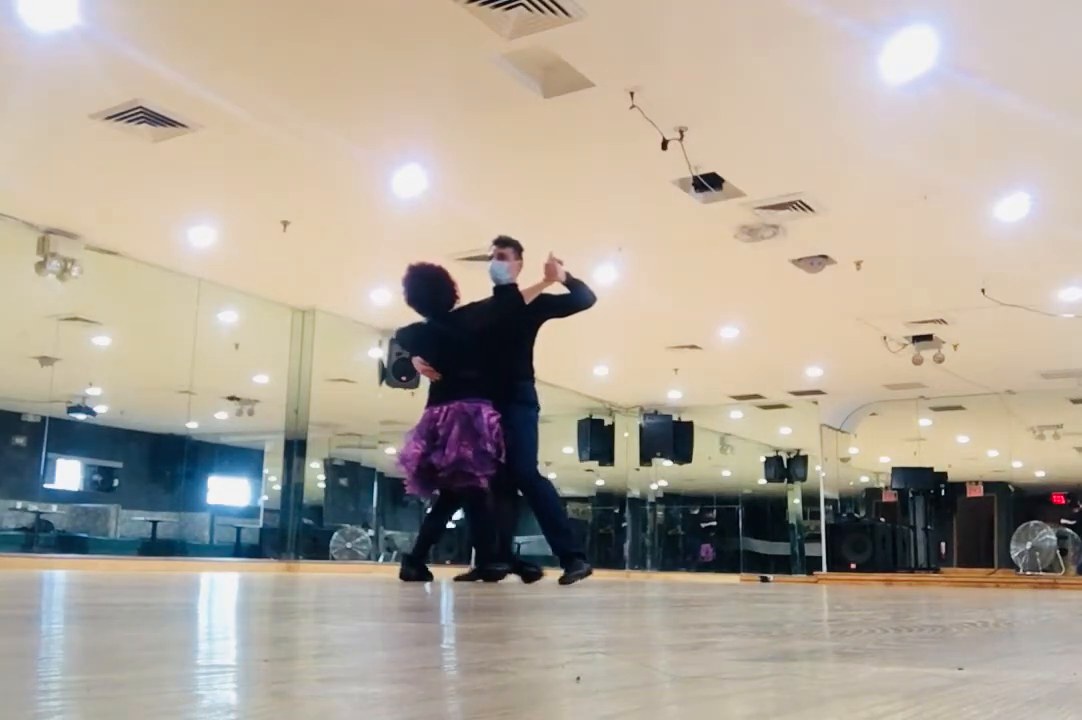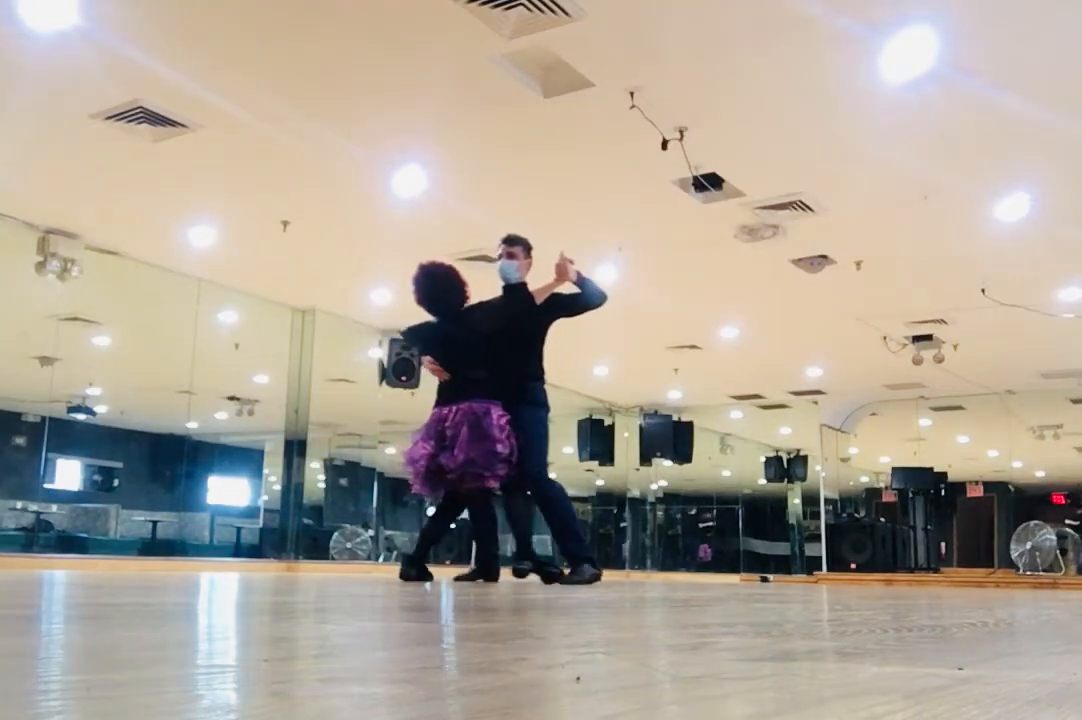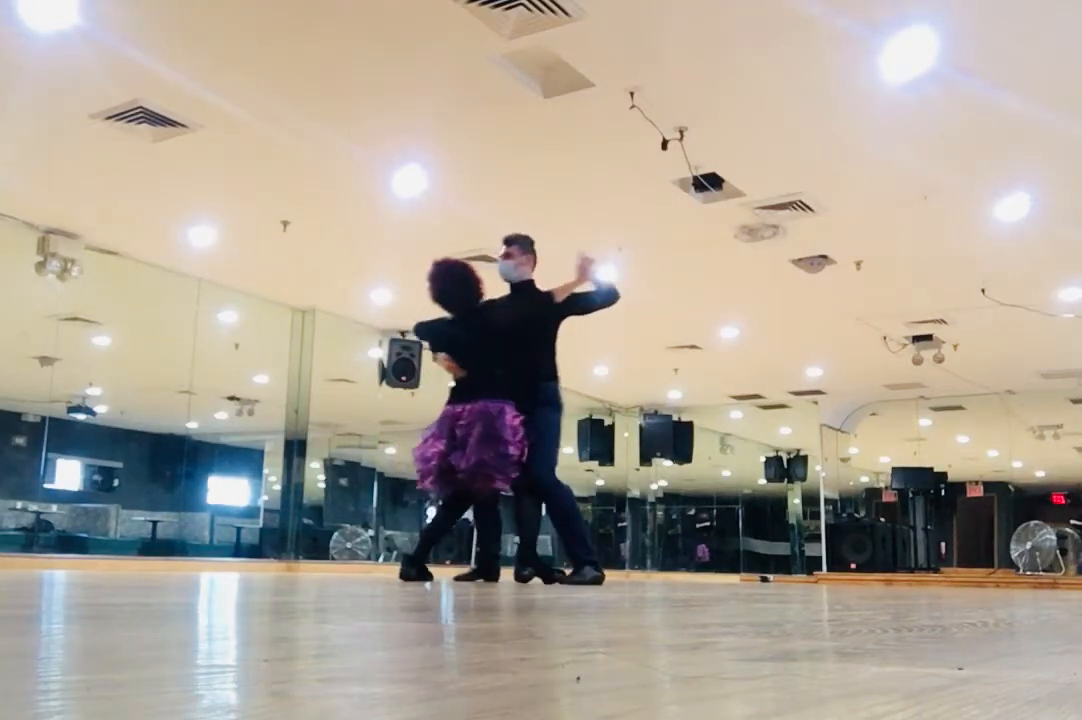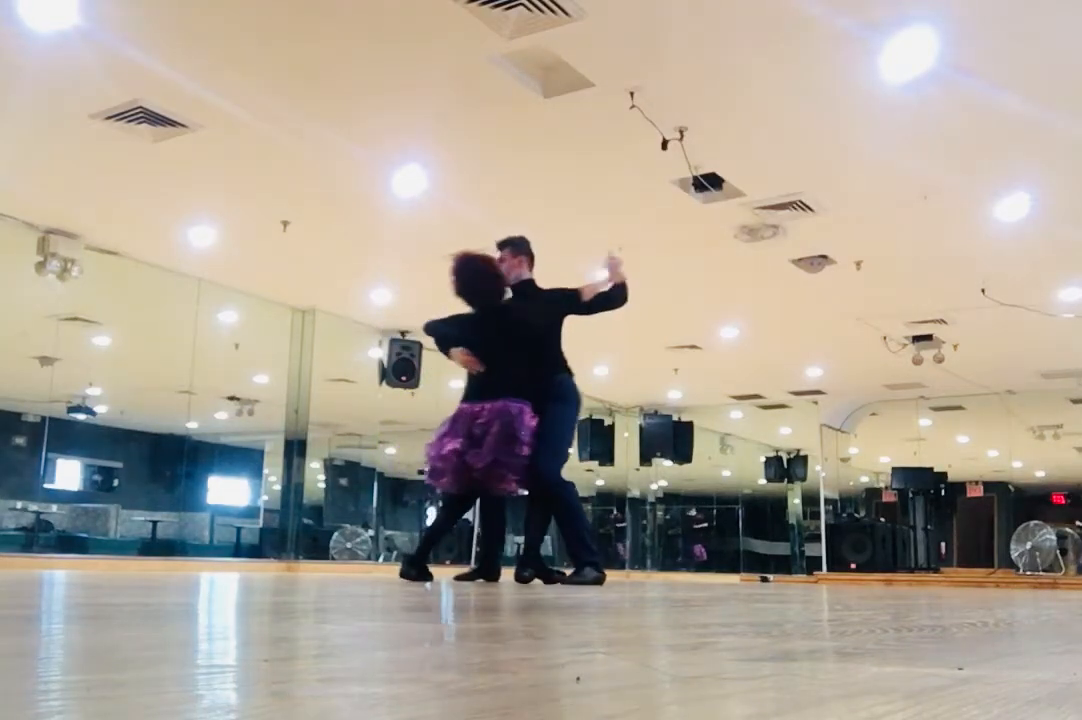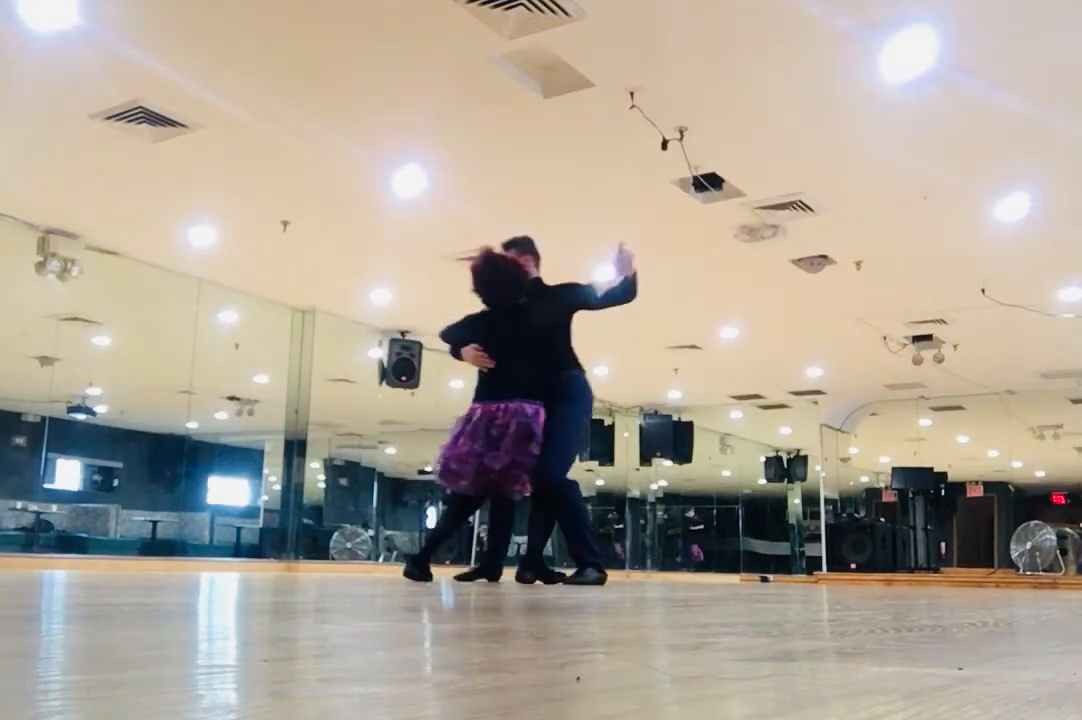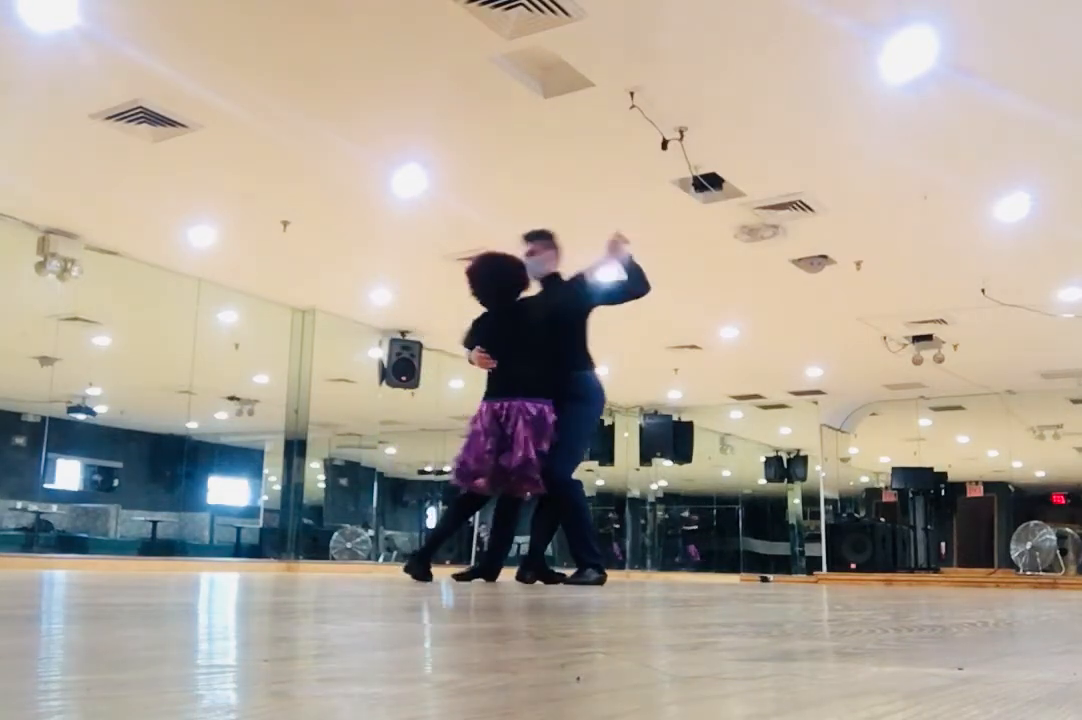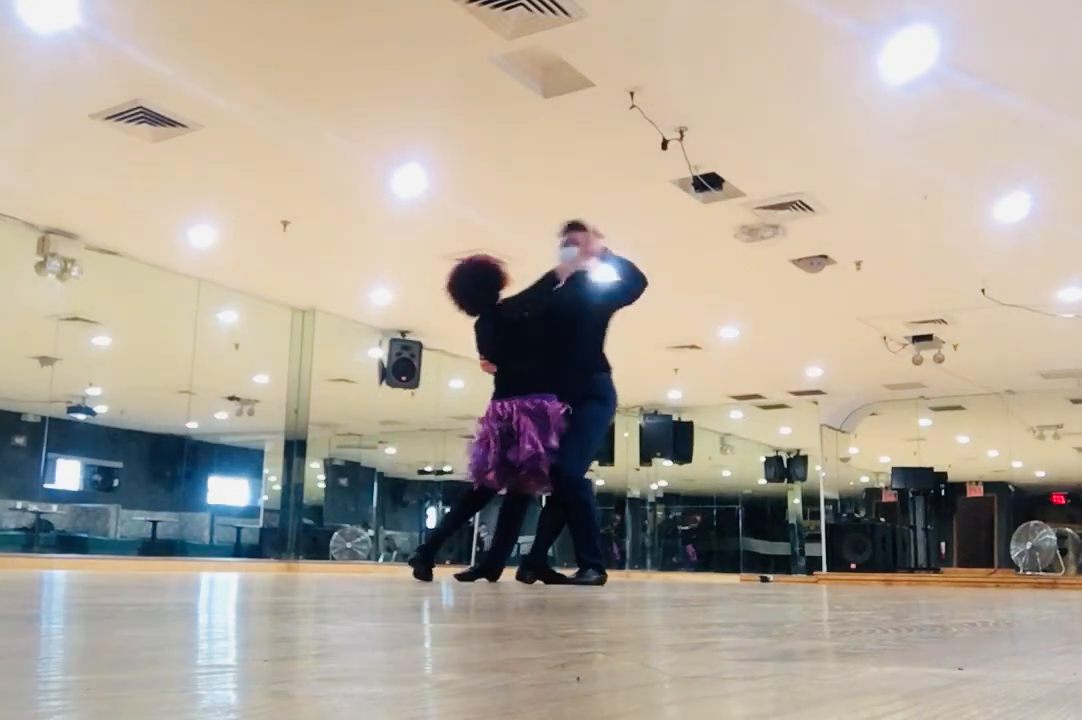
dt=0.1s
person 1, frame 1
left shoulder: (532, 304)
left elbow: (586, 299)
left wrist: (563, 278)
right wrist: (421, 360)
left hip: (517, 399)
left knee: (523, 473)
left ankle: (573, 556)
right ankle: (496, 558)
person 1, frame 2
left shoulder: (541, 304)
left elbow: (596, 298)
left wrist: (575, 278)
right wrist: (431, 360)
left hip: (528, 399)
left knee: (534, 475)
left ankle: (583, 560)
person 1, frame 3
left shoulder: (550, 302)
right shoulder: (493, 309)
left elbow: (609, 297)
left wrist: (592, 277)
left hip: (540, 400)
left knee: (539, 476)
right knee: (516, 479)
left ankle: (587, 563)
person 1, frame 4
left shoulder: (553, 299)
left elbow: (613, 301)
left wrist: (617, 280)
right wrist: (456, 352)
left hip: (557, 396)
left knee: (546, 473)
left ankle: (589, 562)
right ankle: (532, 559)
person 1, frame 5
left shoulder: (561, 296)
left elbow: (622, 295)
left wrist: (626, 273)
right wrist: (466, 351)
left hip: (568, 393)
left knee: (552, 473)
right knee: (541, 476)
left ankle: (591, 563)
right ankle: (534, 560)
person 1, frame 6
left shoulder: (582, 291)
left elbow: (637, 288)
left wrist: (623, 259)
right wrist: (479, 353)
left hip: (578, 392)
left knee: (558, 472)
right knee: (548, 475)
left ankle: (590, 565)
right ankle: (535, 560)
person 1, frame 7
left shoulder: (601, 291)
right shoulder: (547, 299)
left elbow: (636, 283)
left wrist: (601, 253)
right wrist: (493, 359)
left hip: (593, 392)
right hip: (558, 396)
left knee: (569, 471)
right knee: (556, 473)
left ankle: (592, 565)
right ankle: (537, 560)
person 2, frame 1
left shoulder: (415, 334)
right shoulder: (463, 320)
right elbow: (509, 303)
left hip: (438, 413)
right hip: (473, 411)
left knee: (451, 491)
right knee: (472, 488)
left ankle: (416, 560)
person 2, frame 2
left shoulder: (427, 332)
right shoulder: (473, 320)
left elbow: (409, 335)
right elbow: (520, 304)
right wrist: (558, 280)
left hip: (446, 414)
right hip: (481, 411)
left knee: (455, 492)
right knee: (477, 490)
left ankle: (415, 560)
person 2, frame 3
left shoulder: (442, 329)
right shoulder: (491, 318)
left elbow: (421, 330)
right elbow: (539, 304)
right wrist: (577, 280)
left hip: (459, 413)
right hip: (494, 410)
left knee: (460, 492)
right knee: (483, 490)
left ankle: (418, 559)
person 2, frame 4
left shoulder: (464, 324)
right shoulder: (516, 316)
left elbow: (433, 329)
left hip: (475, 411)
right hip: (512, 410)
left knee: (464, 490)
right knee: (493, 487)
left ankle: (418, 559)
right ankle: (487, 563)
person 2, frame 5
left shoulder: (478, 323)
right shoulder: (530, 315)
left elbow: (448, 335)
left hip: (486, 412)
right hip: (524, 411)
left knee: (471, 491)
right knee: (503, 489)
left ankle: (422, 559)
right ankle: (490, 563)
person 2, frame 6
left shoulder: (482, 325)
right shoulder: (529, 311)
left elbow: (471, 345)
left hip: (495, 410)
right hip: (532, 410)
left knee: (477, 488)
right knee: (515, 489)
left ankle: (425, 556)
right ankle: (490, 564)
person 2, frame 7
left shoulder: (483, 328)
right shoulder: (509, 312)
right elbow: (546, 285)
right wrist: (580, 257)
left hip: (504, 409)
right hip: (536, 405)
left knee: (485, 487)
right knee: (521, 488)
left ankle: (427, 551)
right ankle: (491, 562)
